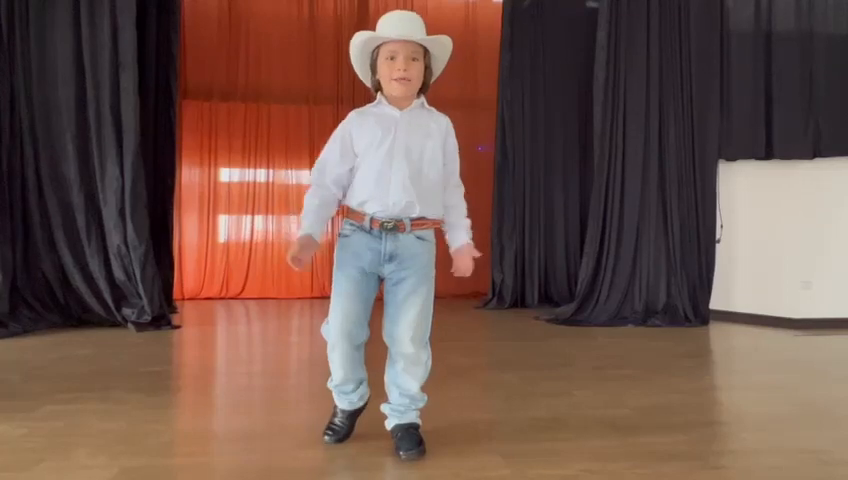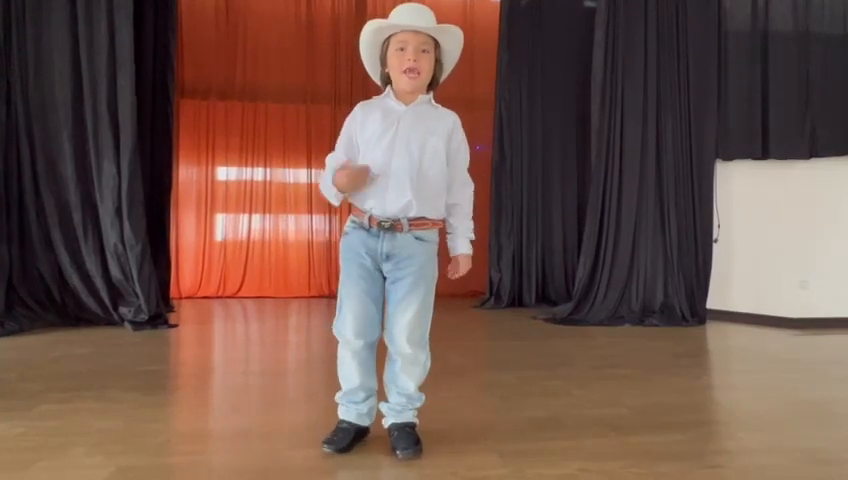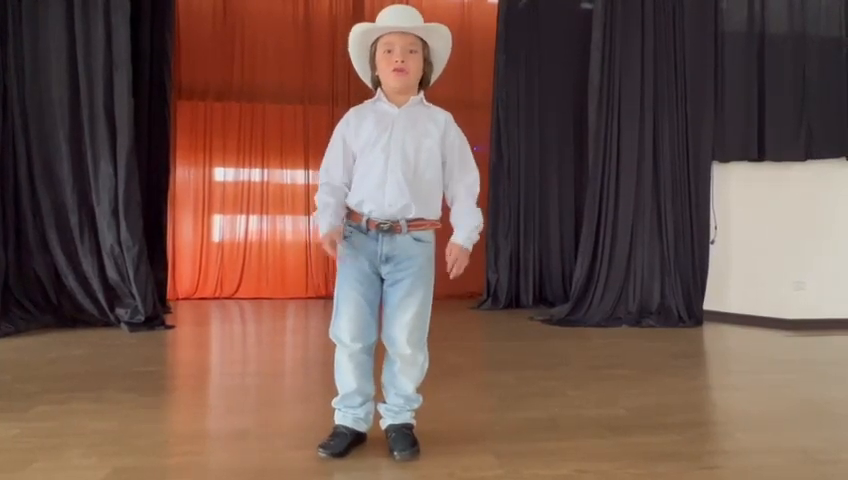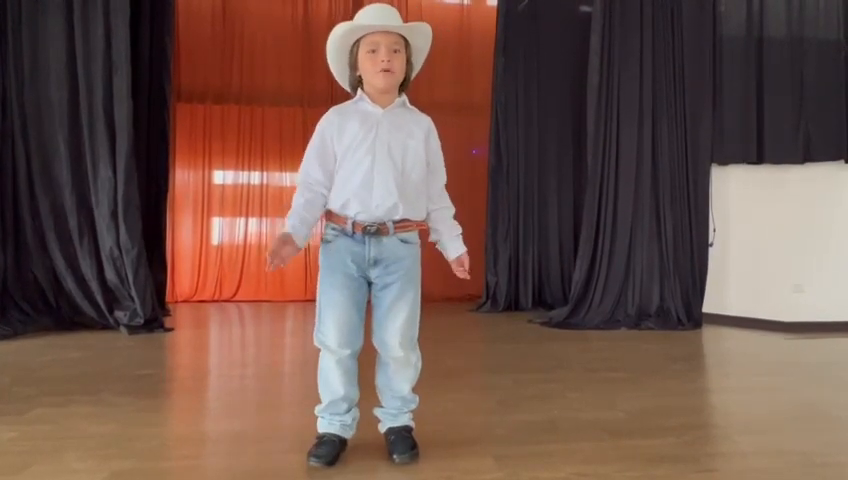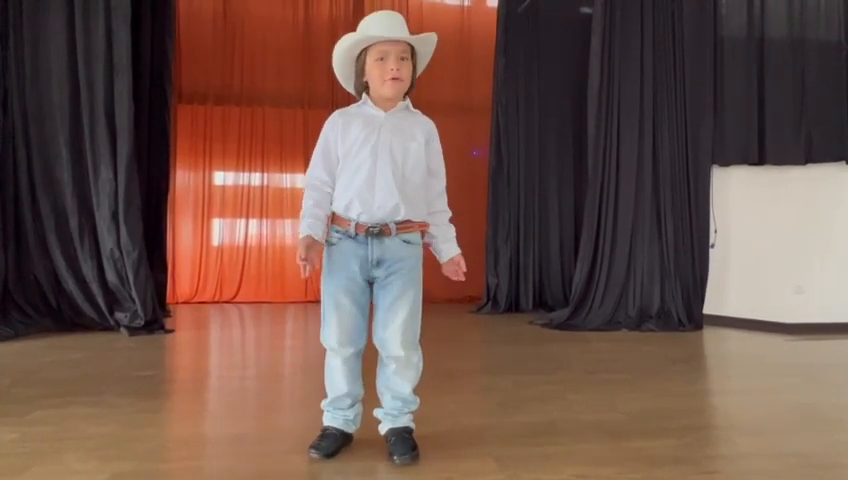
dt=1s
person 1, frame 1
left shoulder: (439, 125)
right shoulder: (357, 122)
left elbow: (450, 190)
right elbow: (327, 181)
left wrist: (459, 241)
right wrist: (308, 233)
left hip: (415, 243)
right hip: (358, 237)
left knee: (410, 339)
right knee: (342, 330)
left ankle: (404, 419)
right ankle: (350, 401)
person 1, frame 2
left shoulder: (446, 123)
right shoulder: (363, 115)
left elbow: (459, 190)
right elbow: (336, 166)
left wrist: (462, 244)
right wrist: (338, 179)
left hip: (416, 242)
right hip: (361, 235)
left knee: (408, 338)
right knee: (354, 332)
left ankle: (402, 419)
right ankle: (355, 416)
person 1, frame 3
left shoulder: (440, 123)
right shoulder: (356, 119)
left elbow: (463, 185)
right elbow: (332, 182)
left wrist: (462, 237)
right wrist: (329, 225)
left hip: (414, 243)
right hip: (360, 240)
left knee: (406, 340)
right knee: (351, 336)
left ankle: (399, 420)
right ankle: (351, 421)
person 1, frame 4
left shoulder: (421, 125)
right shoulder: (336, 120)
left elbow: (435, 193)
right elbow: (313, 186)
left wrist: (453, 246)
right wrist: (293, 234)
left hip: (400, 246)
right hip: (342, 242)
left knee: (399, 343)
right knee: (336, 340)
left ankle: (397, 424)
right ankle: (335, 427)
person 1, frame 5
left shoulder: (423, 128)
right shoulder: (340, 123)
left elbow: (435, 195)
right elbow: (319, 186)
left wrist: (447, 249)
right wrist: (311, 234)
left hip: (402, 246)
right hip: (346, 243)
left knee: (400, 342)
right knee: (341, 339)
left ankle: (398, 424)
right ankle: (340, 422)
